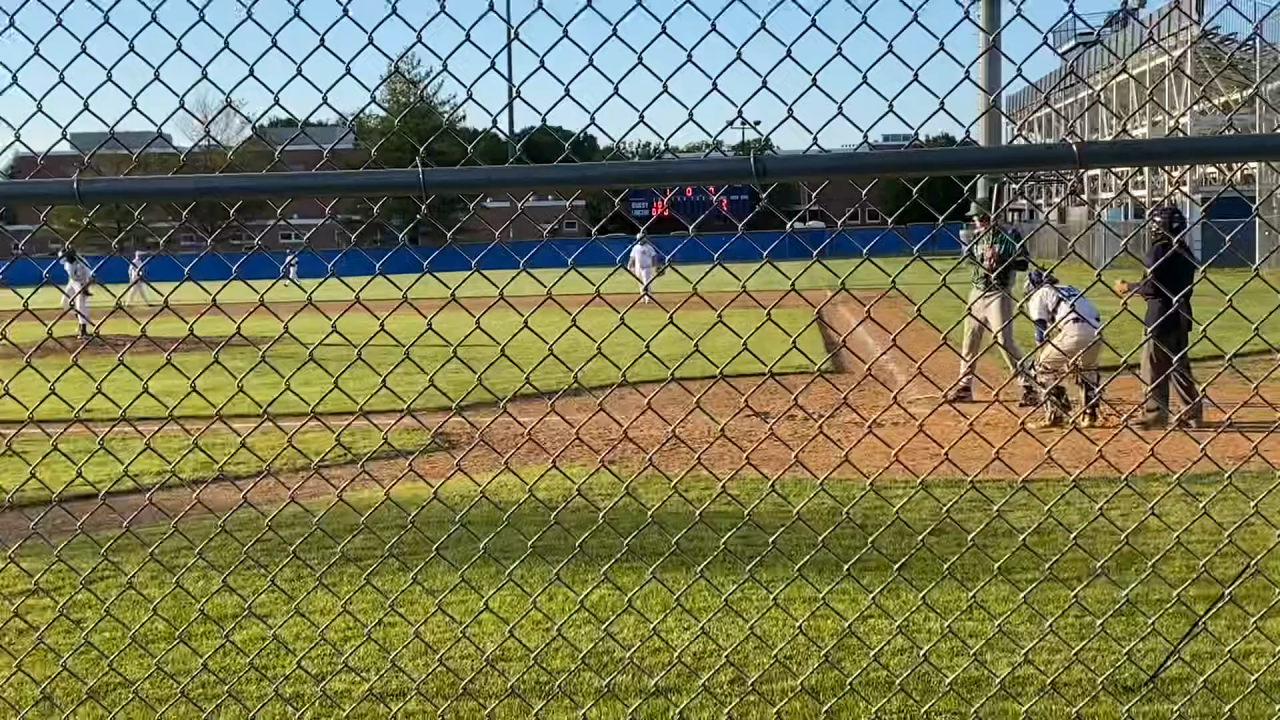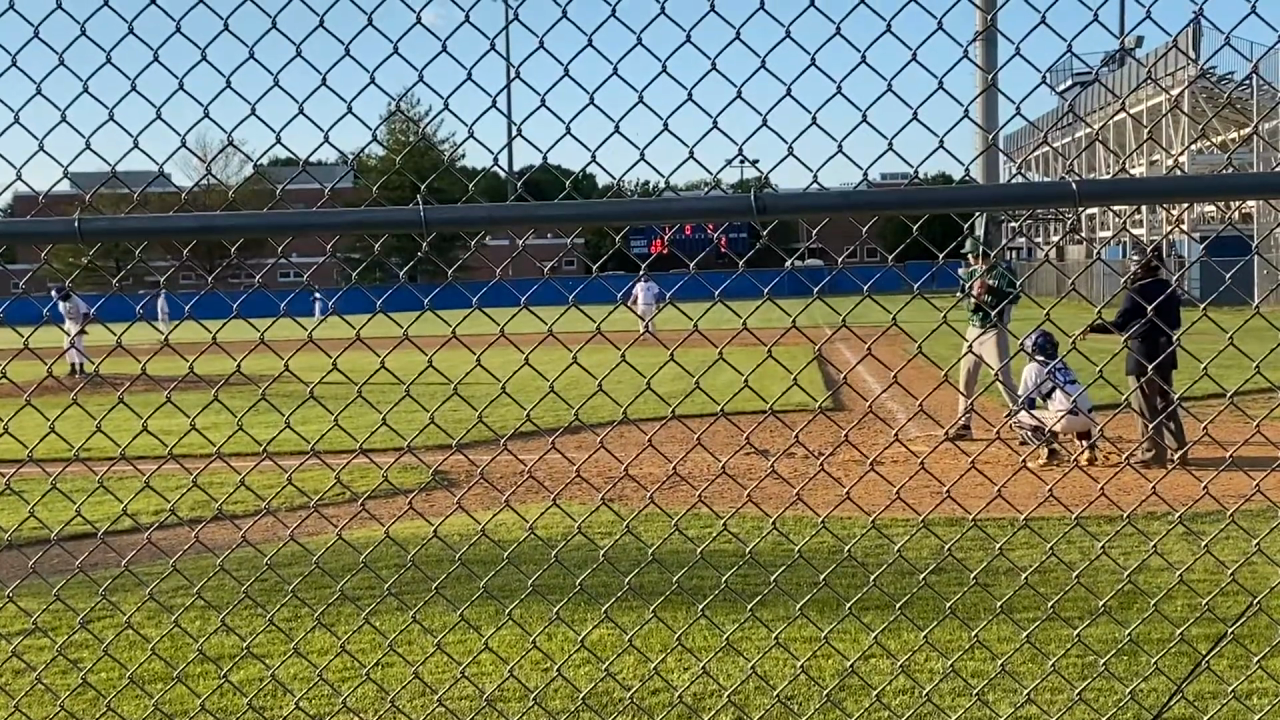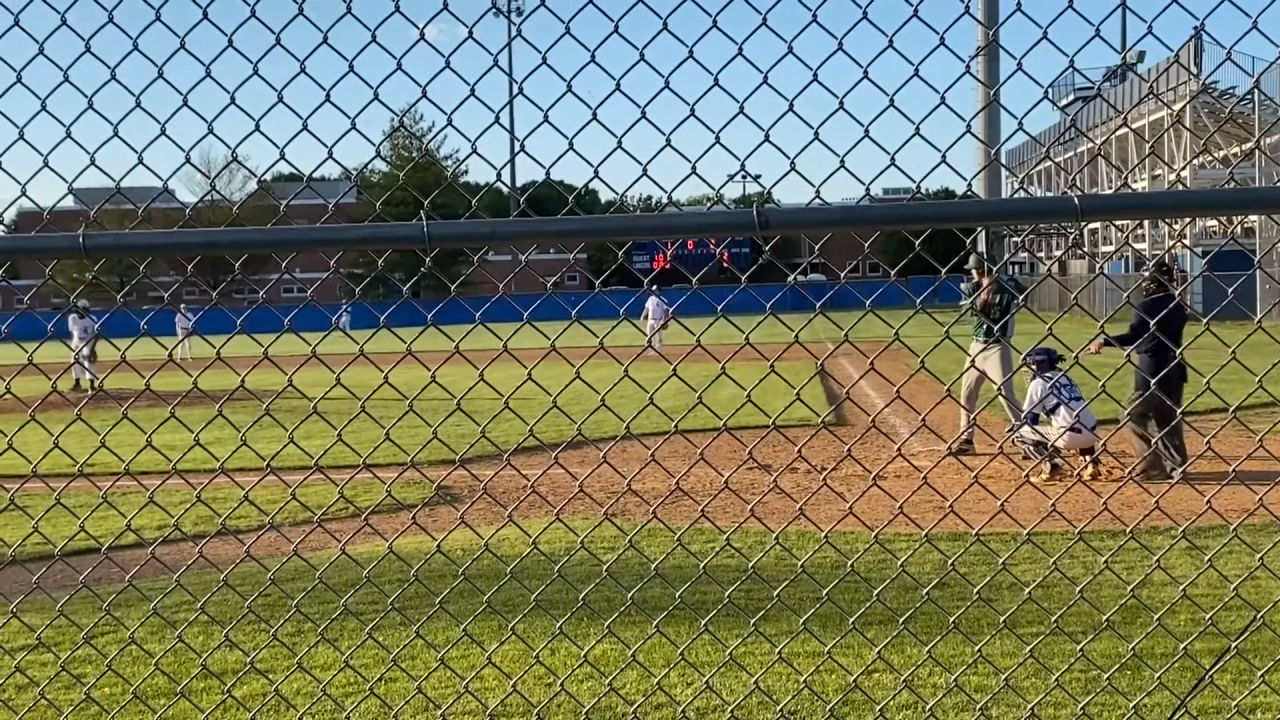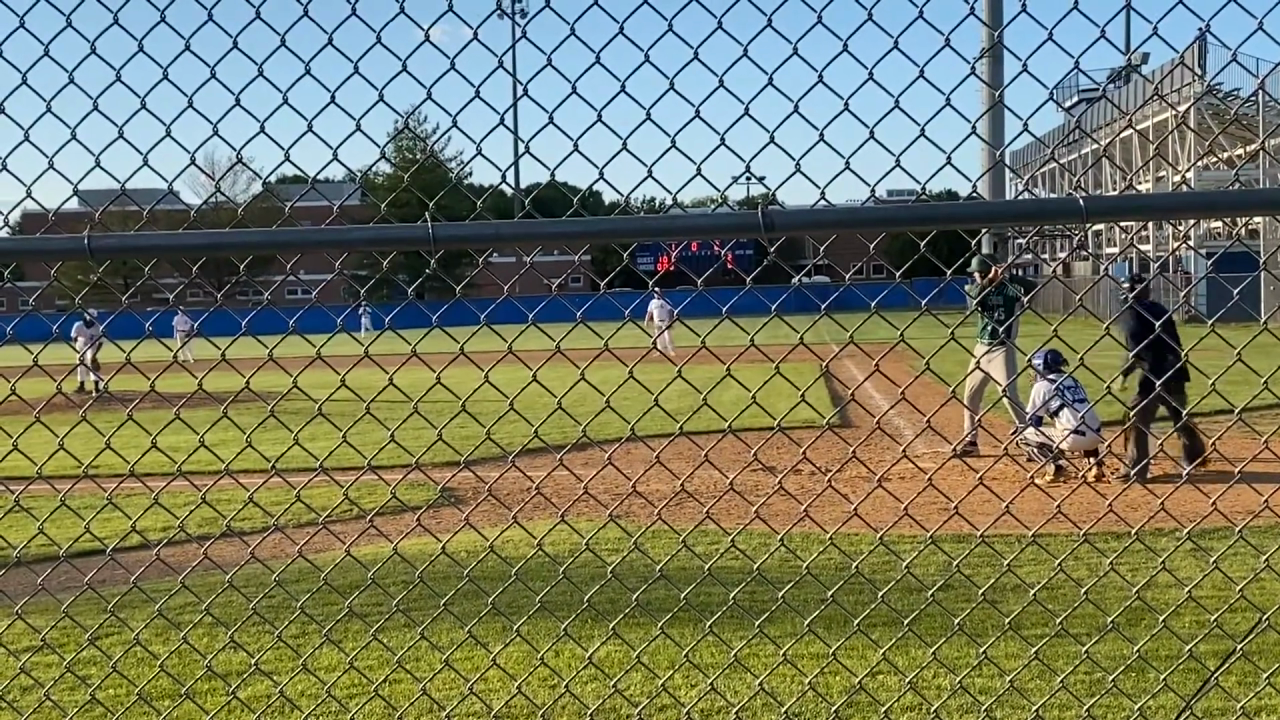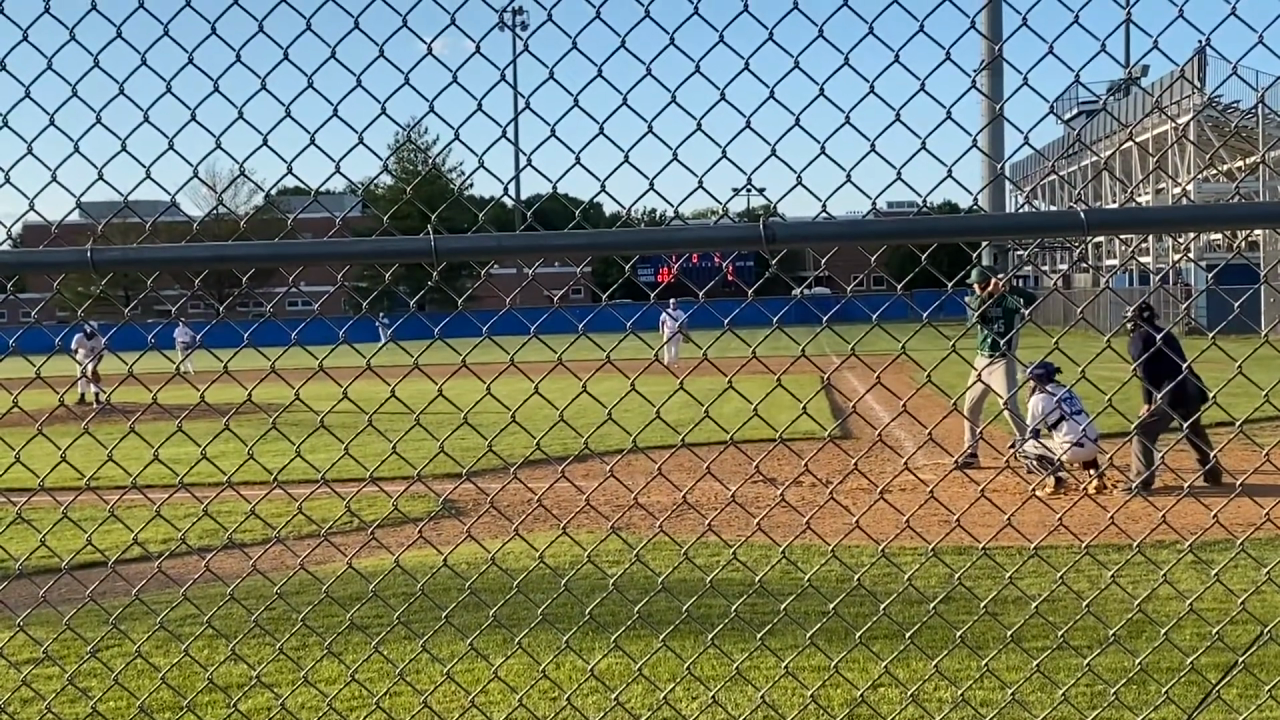
dt=1s
person 1, frame 1
left shoulder: (1159, 250)
right shoulder: (1185, 251)
left elbow: (1153, 286)
right elbow: (1182, 285)
left wrist: (1129, 287)
right wrist: (1138, 288)
left hip: (1161, 314)
right hip: (1180, 313)
left knee: (1154, 368)
right knee: (1179, 366)
left ankle: (1154, 415)
right ankle: (1193, 413)
person 1, frame 2
left shoulder: (1136, 291)
right shoulder: (1169, 289)
left elbow: (1120, 324)
right elbow: (1176, 323)
left wrist: (1091, 328)
left hip: (1143, 351)
right hip: (1165, 350)
left knee: (1146, 406)
right knee: (1167, 402)
left ankle: (1153, 454)
right ankle: (1177, 451)
person 1, frame 3
left shoulder: (1147, 305)
right shoulder: (1178, 305)
left elbow: (1134, 336)
left wrist: (1104, 341)
left hip: (1152, 366)
right hip: (1173, 366)
left knee: (1134, 415)
right knee: (1170, 417)
left ankle: (1152, 466)
right ankle: (1176, 466)
person 1, frame 4
left shoulder: (1132, 314)
right shoulder: (1160, 310)
left elbow: (1137, 352)
right elbow: (1175, 343)
left wrist: (1123, 374)
left hip: (1155, 372)
right hip: (1174, 370)
left knee: (1137, 420)
right knee: (1180, 417)
left ankle: (1136, 470)
right ankle: (1197, 455)
person 1, frame 5
left shoulder: (1137, 339)
right shoulder: (1165, 334)
left elbow: (1145, 373)
right elbow: (1174, 366)
left wrist: (1148, 403)
left hip: (1171, 394)
right hip: (1192, 390)
left knee: (1143, 433)
right knee: (1195, 431)
left ankle: (1140, 483)
right ankle: (1213, 474)
person 2, frame 1
left shoulder: (1010, 235)
right shoulder: (977, 235)
left elbow: (1023, 263)
right elbow: (971, 264)
left wrist: (1000, 259)
right wrist: (984, 267)
left hip: (998, 295)
right hip: (977, 293)
left knee: (1004, 341)
right knee: (970, 340)
left ankle: (1029, 387)
right ankle: (964, 386)
person 2, frame 2
left shoulder: (1003, 271)
right shoulder: (970, 273)
left elbow: (1013, 296)
right elbow: (968, 305)
left wrist: (988, 289)
right wrist: (974, 297)
left hip: (994, 332)
right hip: (973, 330)
left knee: (1003, 378)
right knee: (966, 378)
right ankle: (963, 424)
person 2, frame 3
left shoulder: (1007, 285)
right shoulder: (972, 288)
left elbow: (1023, 294)
right elbow: (969, 309)
left wrist: (996, 286)
right wrist: (983, 297)
left hip: (998, 347)
right hip: (977, 346)
left knee: (1005, 393)
right knee: (967, 394)
right ankle: (966, 439)
person 2, frame 4
left shoulder: (1009, 288)
right shoulder: (979, 288)
left elbow: (1032, 288)
right elbow: (974, 298)
left wrist: (1006, 277)
right wrist: (990, 279)
left hip: (1002, 349)
right hip: (982, 348)
left knee: (1009, 395)
right knee: (971, 395)
right ankle: (970, 441)
person 2, frame 5
left shoulder: (1010, 299)
right shoulder: (978, 299)
left elbow: (1031, 300)
right elbow: (974, 312)
left wrist: (1007, 288)
right wrist: (990, 292)
left hip: (1003, 361)
right hip: (982, 360)
left knee: (1010, 407)
right knee: (971, 407)
right ankle: (971, 453)
